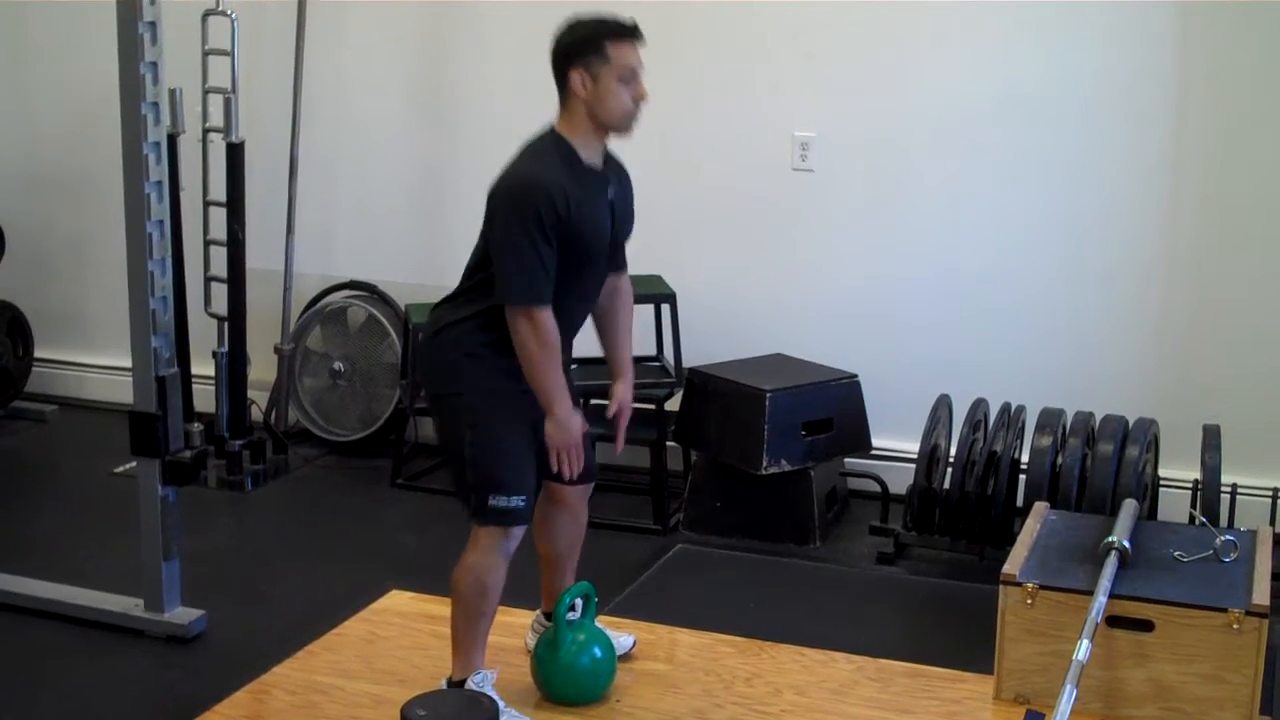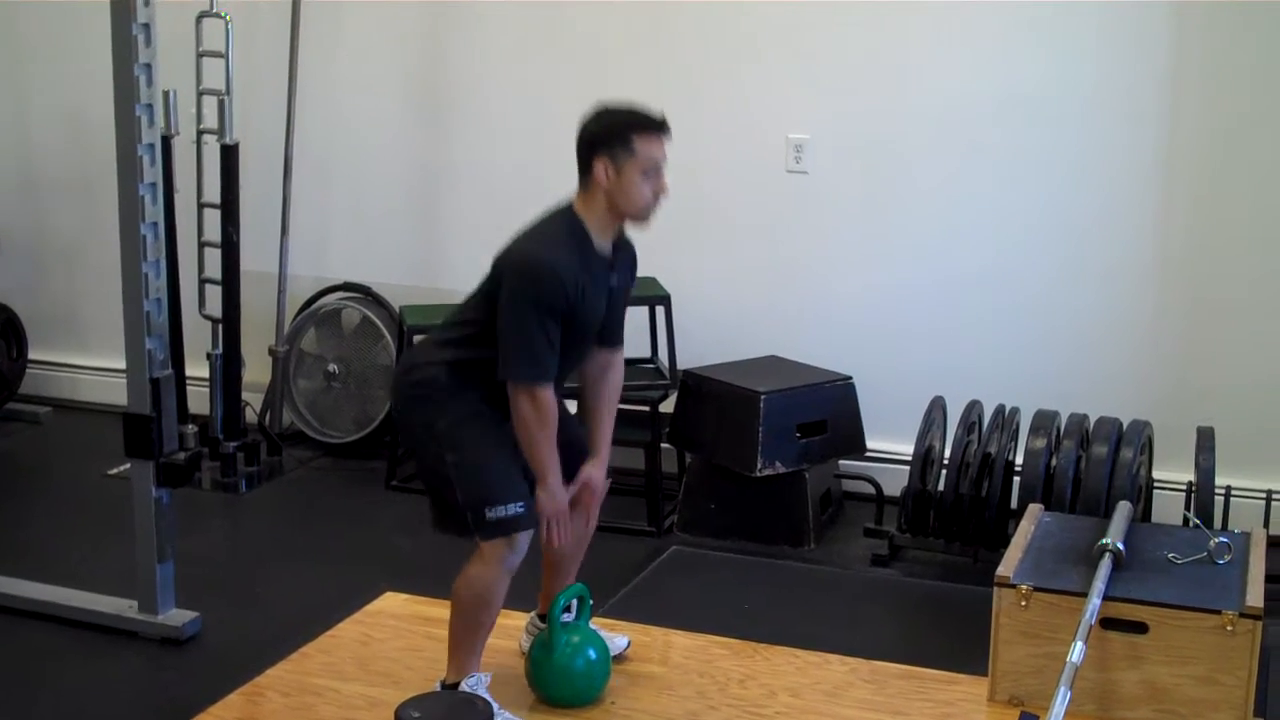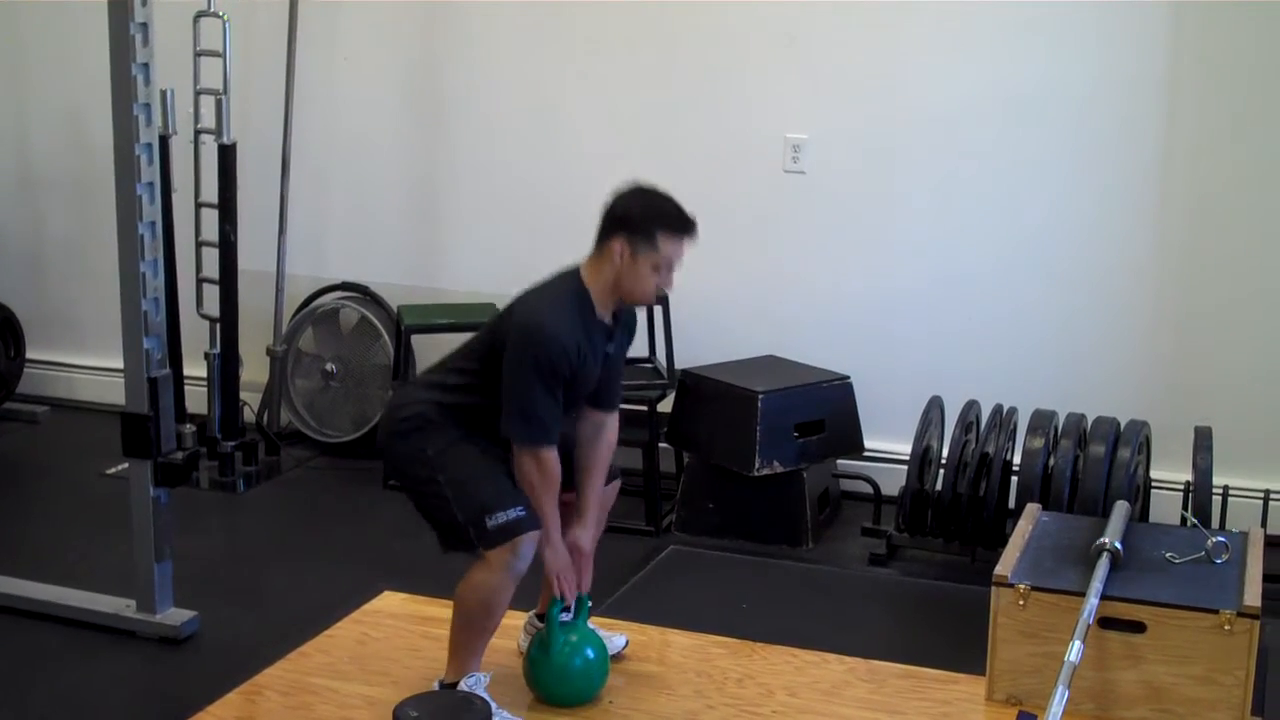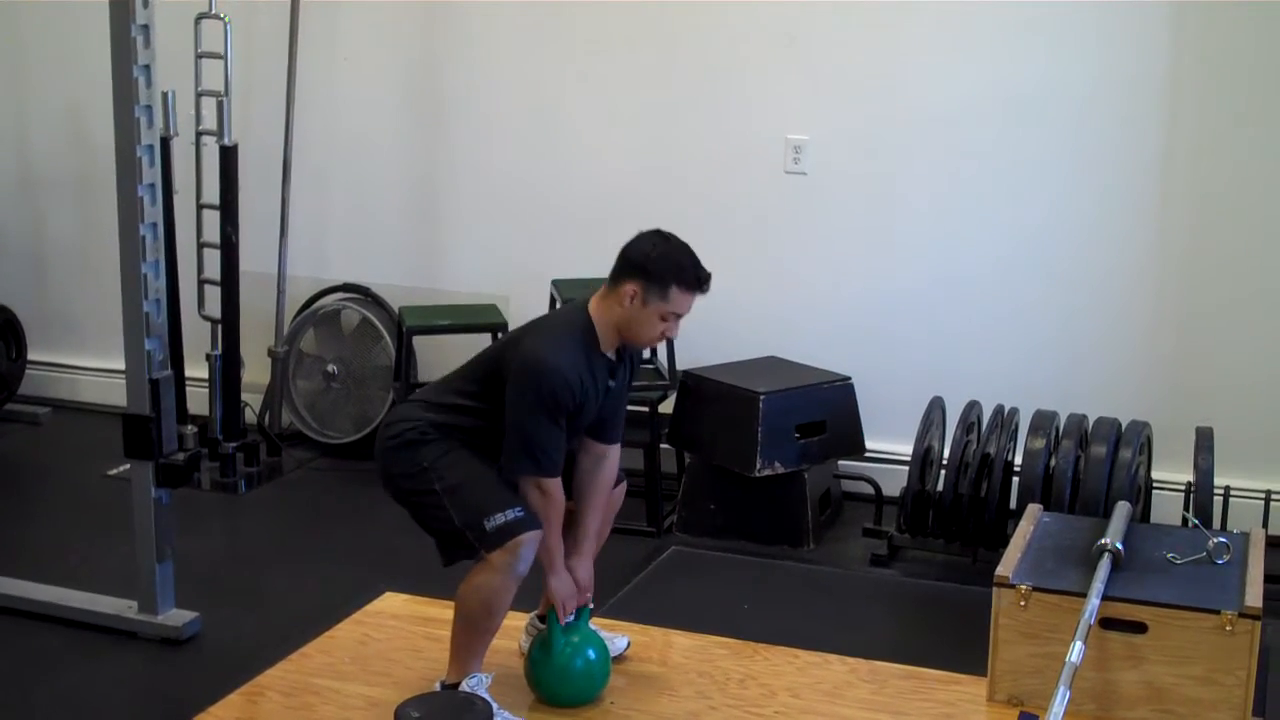
dt=0.2s
person 1, frame 1
left shoulder: (611, 177)
right shoulder: (534, 185)
left elbow: (613, 279)
right elbow: (529, 312)
left wrist: (623, 374)
right wrist: (559, 411)
left hip: (538, 363)
right hip: (478, 360)
left knee: (571, 486)
right knee: (502, 521)
left ankle: (556, 620)
person 1, frame 2
left shoulder: (617, 255)
right shoulder: (542, 262)
left elbow: (605, 356)
right elbow: (532, 391)
left wrist: (597, 456)
right wrist: (548, 484)
left hip: (506, 393)
right hip: (445, 390)
left knee: (585, 492)
right knee: (510, 531)
left ankle: (550, 622)
person 1, frame 3
left shoulder: (618, 317)
right shoulder: (545, 328)
left elbow: (599, 419)
right elbow: (535, 453)
left wrist: (583, 523)
right wrist: (553, 542)
left hip: (496, 426)
right hip: (429, 427)
left knee: (603, 486)
right knee: (516, 538)
left ankle: (548, 621)
person 1, frame 4
left shoulder: (621, 348)
right shoulder: (549, 361)
left elbow: (600, 452)
right elbow: (541, 483)
left wrist: (581, 557)
right wrist: (555, 569)
left hip: (496, 442)
right hip: (423, 445)
left knee: (610, 487)
right knee: (516, 541)
left ankle: (549, 623)
